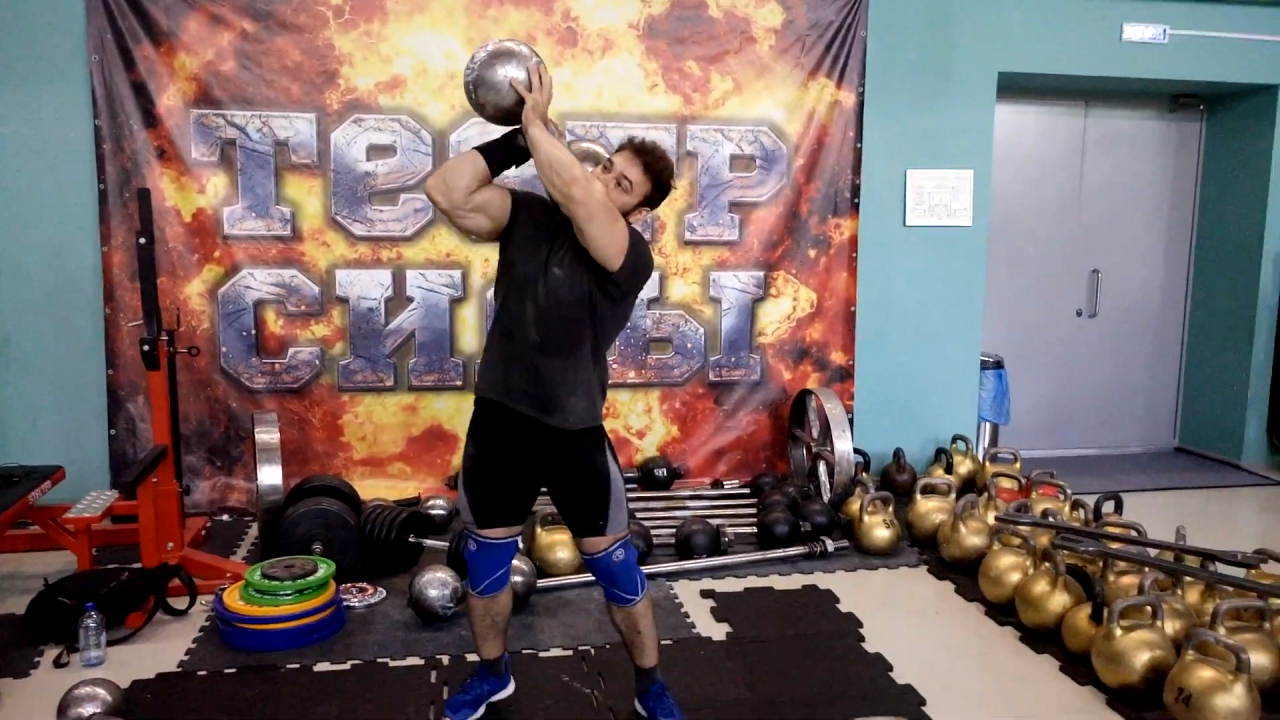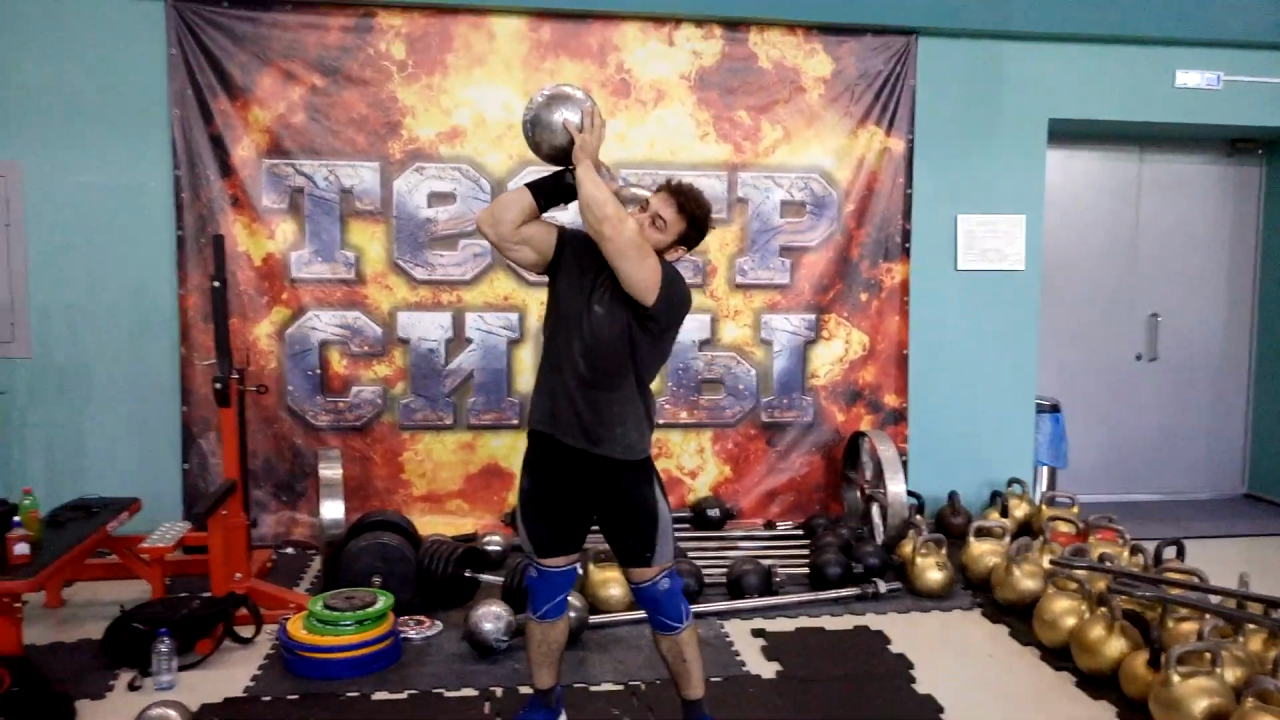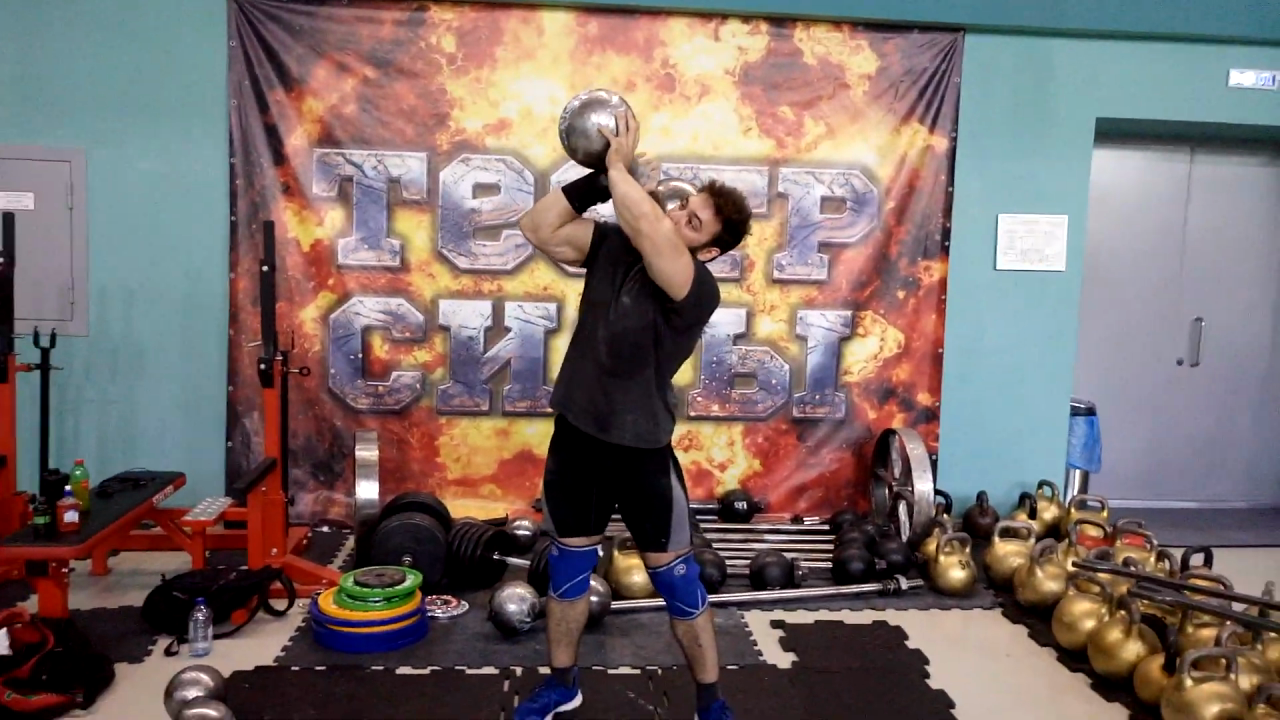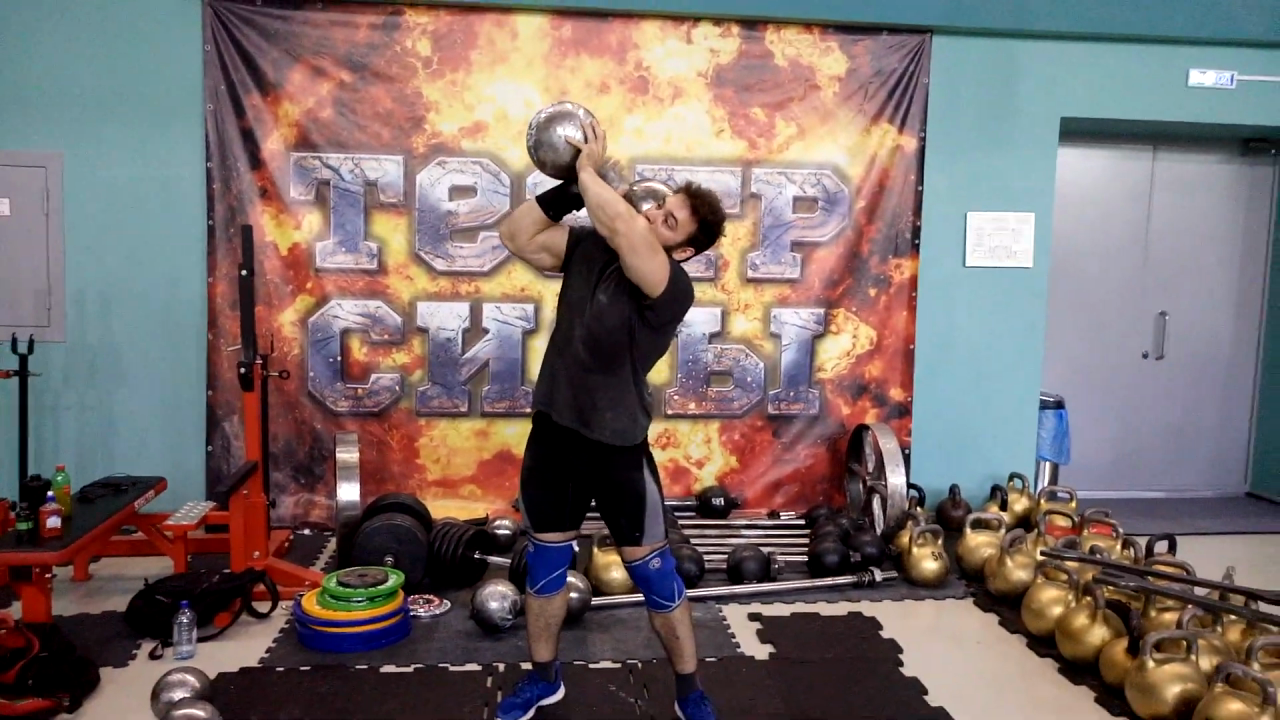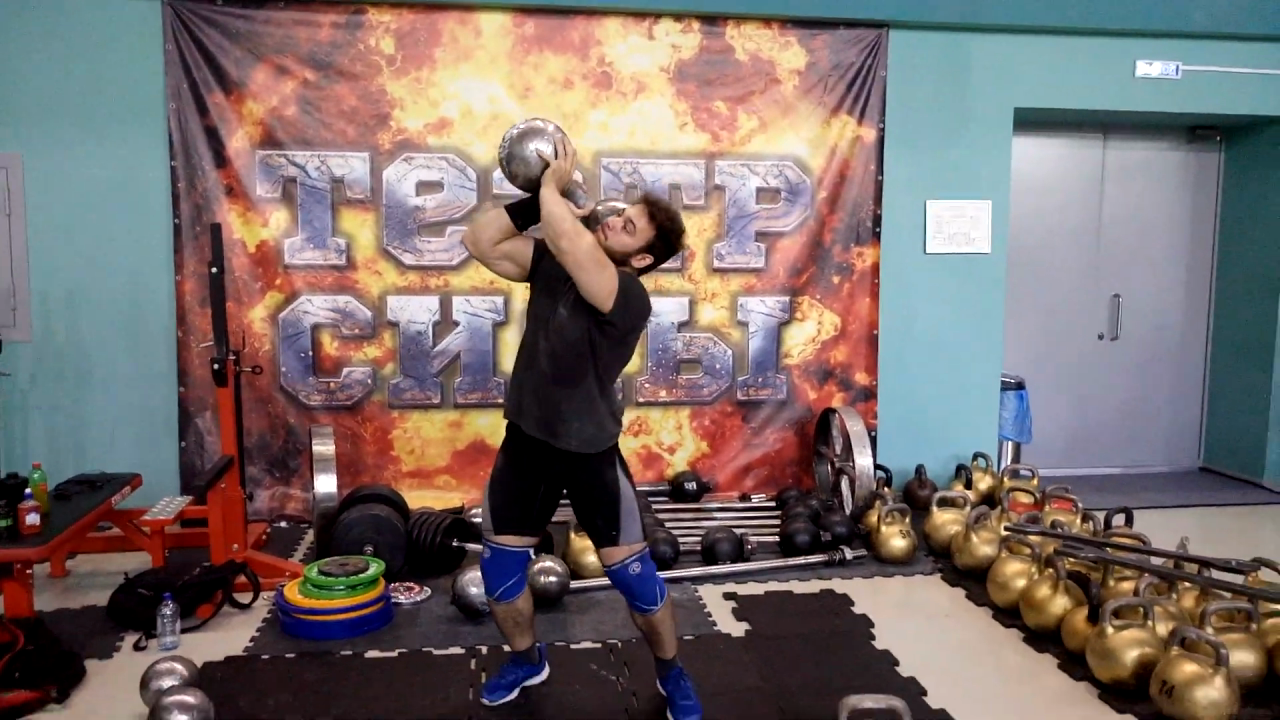
dt=0.3s
person 1, frame 1
left shoulder: (630, 255)
right shoulder: (527, 215)
left elbow: (576, 193)
right elbow: (445, 190)
left wrist: (536, 121)
right wrist: (515, 140)
left hip: (573, 427)
right hip: (499, 415)
left knee: (612, 560)
right knee: (486, 558)
person 1, frame 2
left shoulder: (668, 292)
right shoulder: (574, 253)
left elbow: (612, 231)
right elbow: (496, 225)
left wrist: (587, 160)
right wrist: (566, 177)
left hip: (620, 461)
right hip: (552, 449)
left knee: (658, 592)
right knee: (546, 586)
person 1, frame 3
left shoulder: (697, 290)
right shoulder: (612, 247)
left elbow: (647, 229)
right elbow: (538, 227)
left wrist: (619, 163)
right wrist: (600, 178)
left hip: (640, 448)
right hip: (576, 436)
left knee: (674, 576)
right knee: (569, 565)
person 1, frame 4
left shoulder: (672, 286)
right shoulder: (587, 248)
left elbow: (622, 227)
right elbow: (515, 235)
left wrist: (589, 170)
right wrist: (571, 187)
left hip: (616, 443)
right hip: (554, 432)
left knee: (651, 569)
right knee: (546, 562)
person 1, frame 5
left shoulder: (629, 300)
right shoulder: (550, 263)
left elbow: (569, 240)
right elbow: (478, 240)
left wrist: (553, 184)
right wrist: (535, 198)
left hip: (589, 450)
right hip: (526, 440)
left knee: (633, 574)
right knee: (500, 568)
left ankle: (672, 672)
right ankle: (526, 658)
